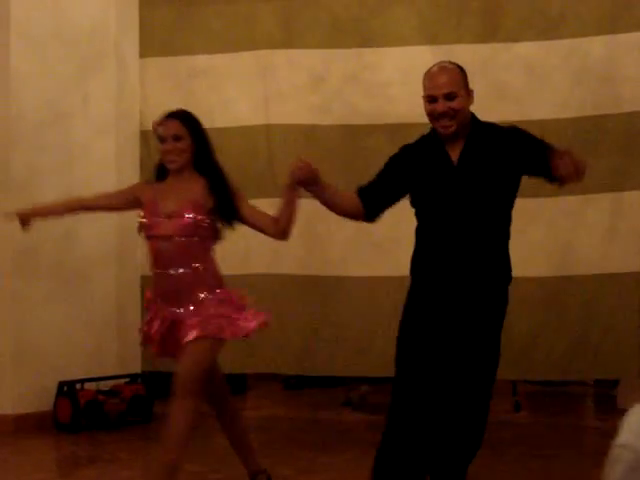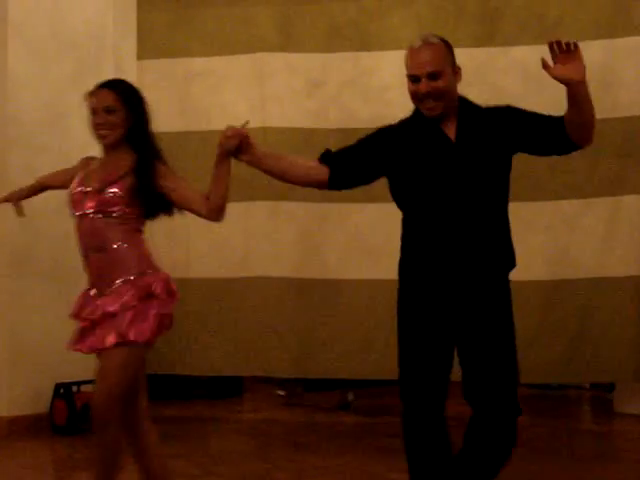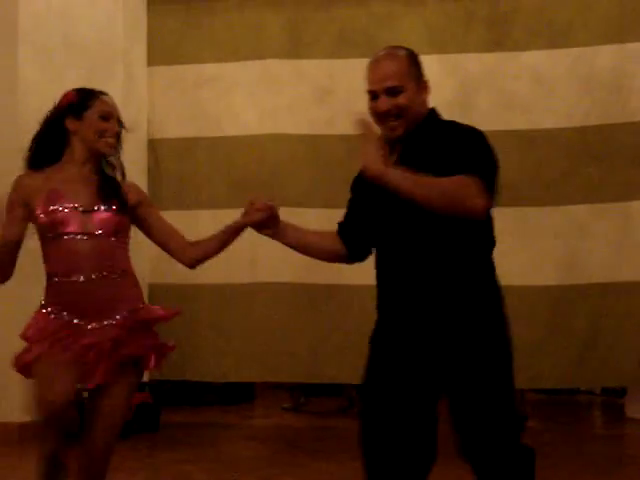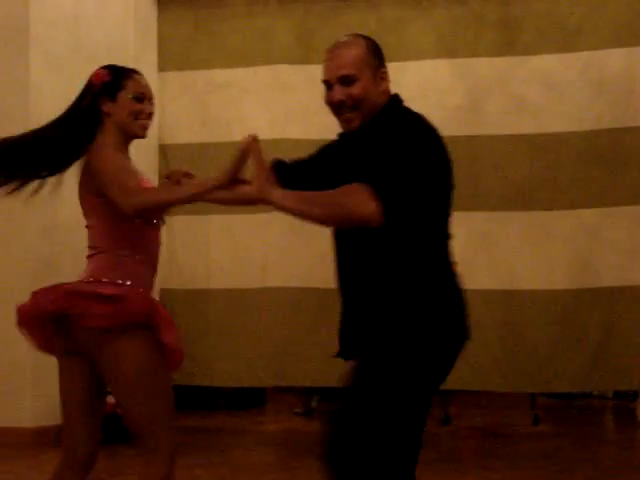
dt=0.3s
person 1, frame 1
left shoulder: (505, 143)
right shoulder: (410, 157)
left elbow: (563, 166)
right elbow: (361, 206)
left wrist: (566, 164)
right wrist: (316, 186)
left hip: (484, 291)
right hip: (429, 289)
left knee: (469, 397)
right knee: (414, 390)
person 1, frame 2
left shoulder: (500, 124)
right shoulder: (392, 141)
left elbow: (578, 136)
right elbow: (327, 173)
left wrist: (576, 87)
right wrist: (254, 155)
left hip: (486, 287)
right hip: (422, 289)
left knee: (498, 407)
right knee: (422, 406)
person 1, frame 3
left shoulder: (461, 143)
right shoulder: (372, 173)
left elbow: (473, 203)
right elbow: (348, 246)
left wrist: (386, 175)
right wrist: (276, 229)
left hip: (470, 326)
right hip: (398, 330)
person 1, frame 4
left shoulder: (405, 135)
right shoulder: (358, 144)
left elbow: (365, 209)
right elbow: (289, 177)
left wrist: (276, 195)
left hip: (413, 331)
right hip: (387, 330)
person 2, frame 1
left shoulder: (216, 192)
right shoulder: (145, 193)
left elbow: (278, 230)
right elbow: (85, 202)
left wrist: (291, 189)
right wrist: (35, 212)
left hip: (207, 304)
right hip: (169, 310)
left knee: (185, 390)
right knee: (216, 395)
person 2, frame 2
left shoulder: (148, 167)
right shoulder: (85, 168)
left elbow: (210, 209)
right elbow: (47, 183)
left wrist: (222, 159)
left hip: (134, 294)
right hip: (103, 298)
left knee: (106, 404)
right knee: (128, 410)
person 2, frame 3
left shoulder: (125, 192)
left elbow: (189, 255)
left wrist: (242, 223)
left hip: (125, 326)
right hip: (63, 325)
right knee: (55, 403)
right ankle: (54, 448)
person 2, frame 4
left shoulder: (98, 162)
right shoulder: (107, 152)
right elbow: (132, 203)
left wrist: (170, 186)
right wrist: (215, 182)
left hip: (85, 309)
right hip: (117, 309)
